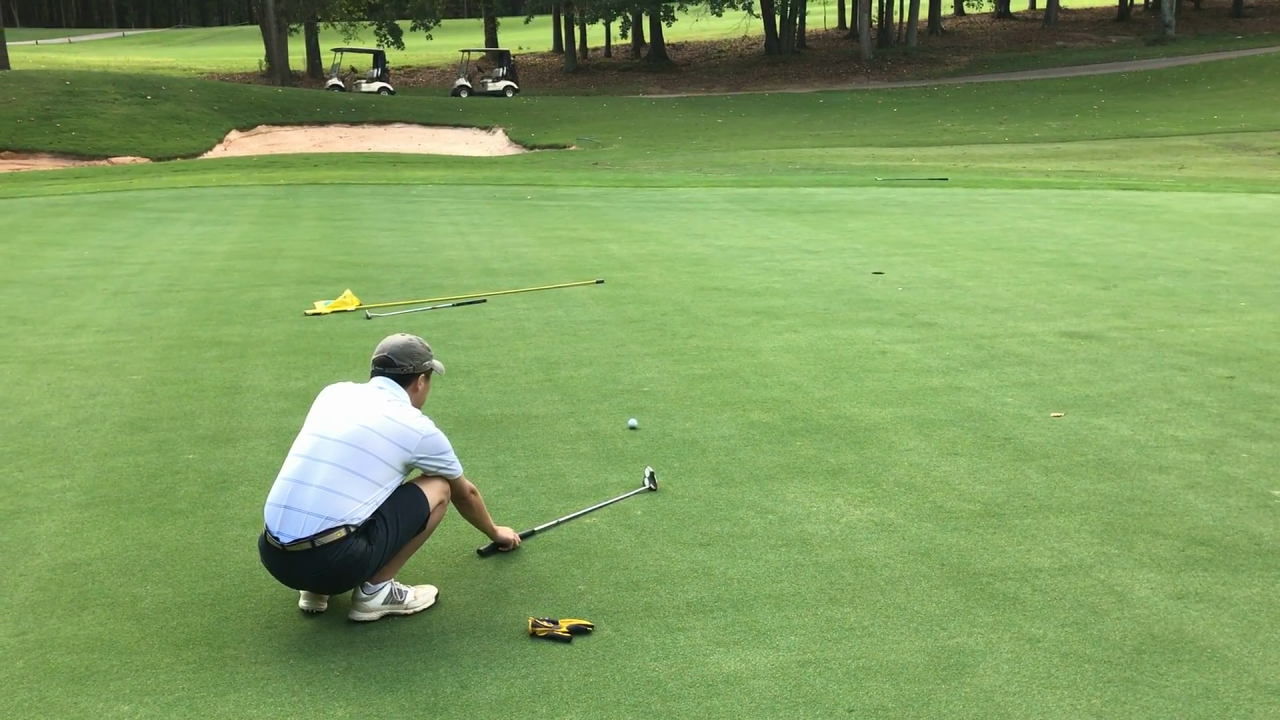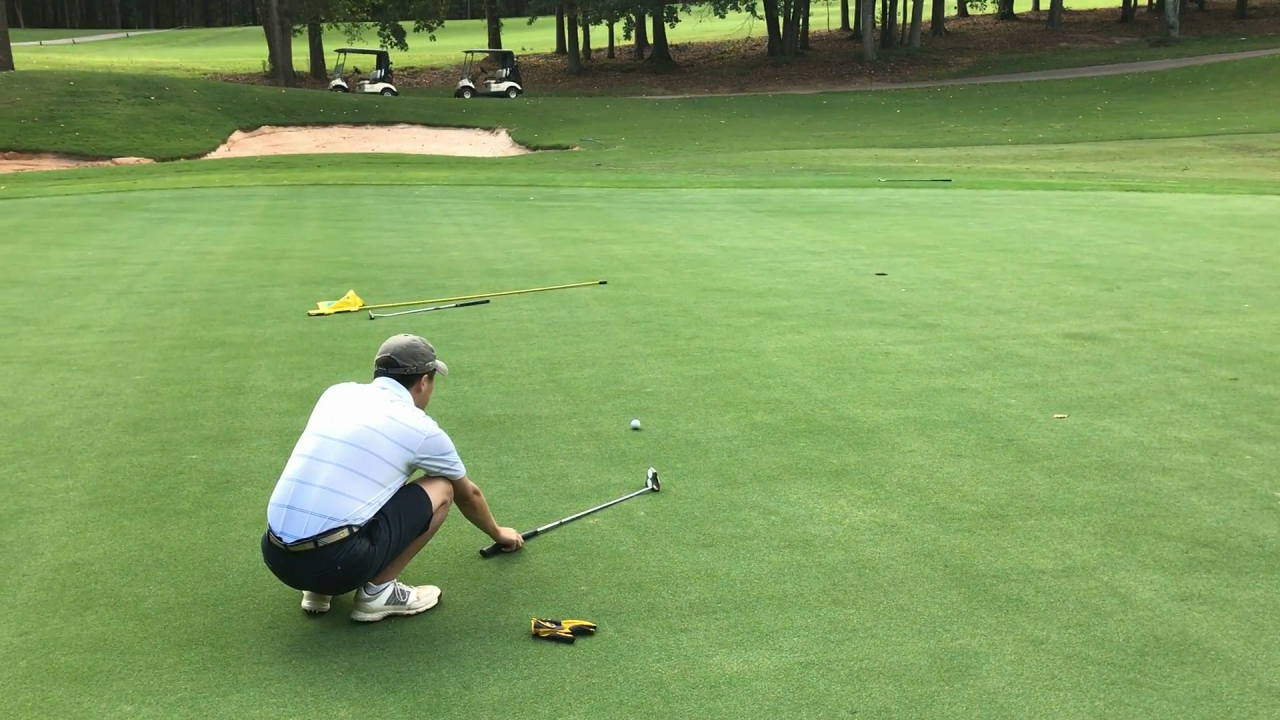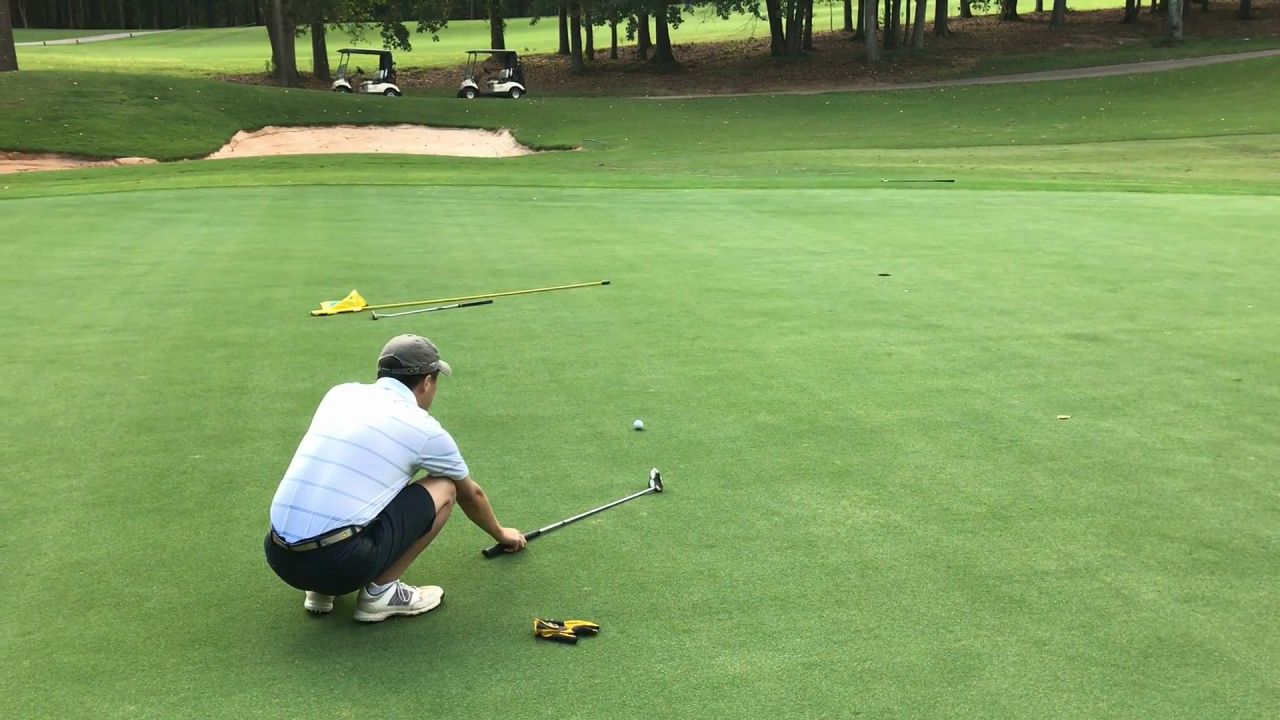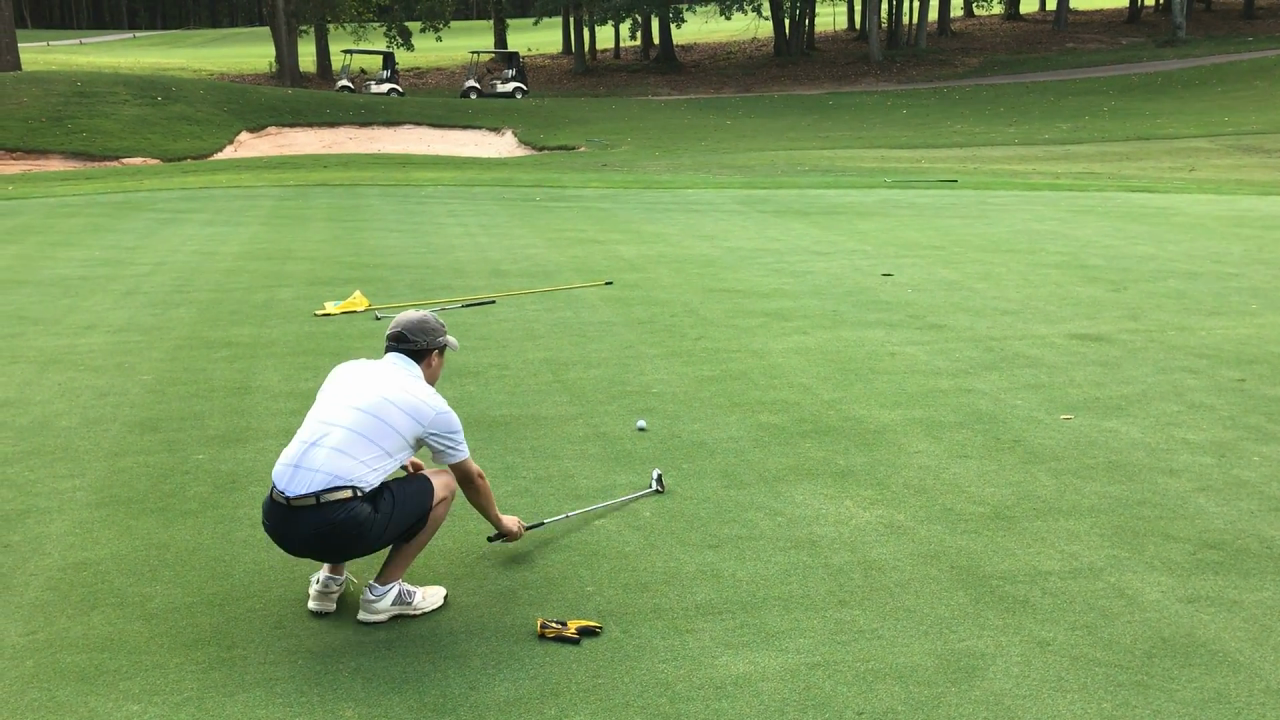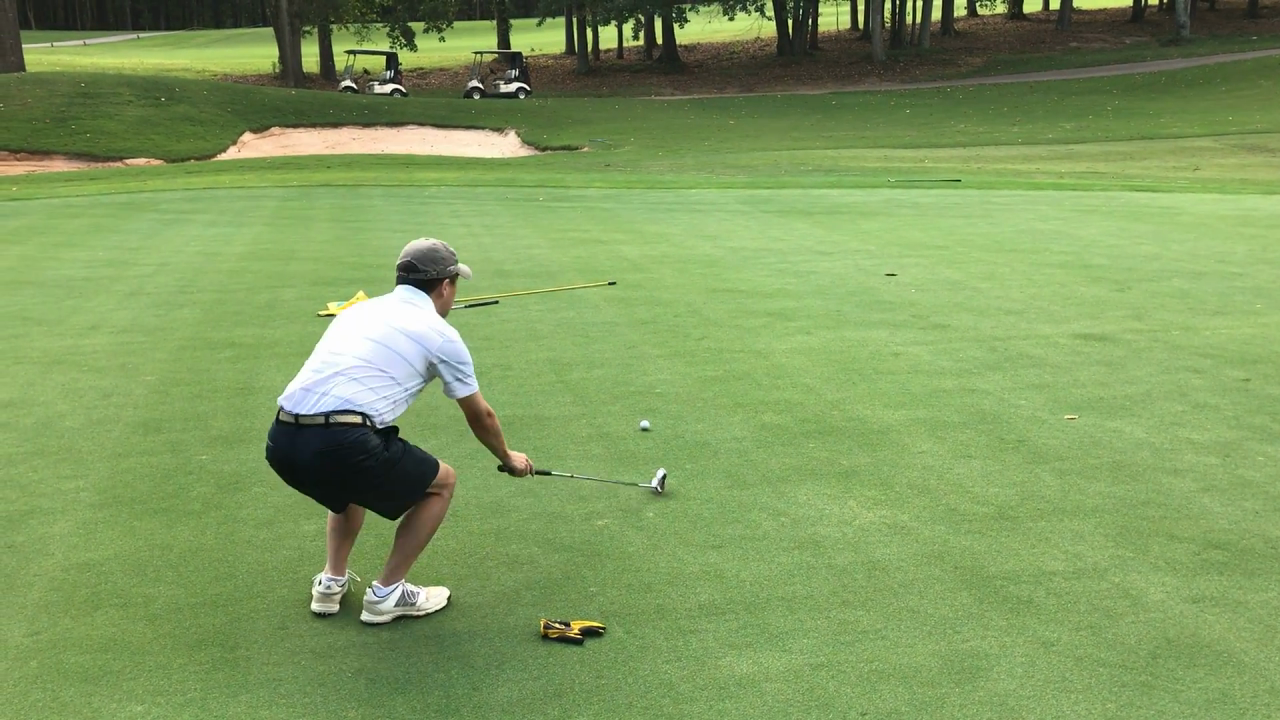
dt=0.2s
person 1, frame 1
left shoulder: (333, 393)
right shoulder: (417, 427)
right elbow: (465, 494)
right wrist: (496, 533)
left hip: (272, 555)
right hip: (333, 560)
right knee: (439, 489)
left ankle: (316, 588)
right ankle: (375, 591)
person 1, frame 2
left shoulder: (336, 393)
right shoulder: (420, 428)
right elbow: (468, 495)
right wrist: (498, 533)
left hip: (275, 555)
right hip: (335, 560)
right knee: (441, 489)
left ankle: (319, 587)
right ankle: (377, 592)
person 1, frame 3
left shoulder: (340, 393)
right shoulder: (423, 429)
right elbow: (470, 494)
right wrist: (500, 533)
left hip: (279, 555)
right hip: (338, 560)
right knee: (443, 490)
left ankle: (323, 586)
right ankle: (381, 591)
person 1, frame 4
left shoulder: (348, 369)
right shoulder: (429, 404)
right elbow: (470, 477)
right wrist: (499, 520)
left hip: (278, 520)
right hip: (334, 523)
right knee: (442, 487)
left ankle: (329, 581)
right ankle: (383, 594)
person 1, frame 5
left shoulder: (358, 309)
right shoulder: (439, 334)
right elbow: (479, 415)
left wrist: (383, 443)
right wrist: (507, 455)
left hip: (283, 440)
right hip: (340, 441)
left knee: (357, 481)
right knee: (439, 483)
left ankle: (331, 582)
right ankle: (385, 595)
